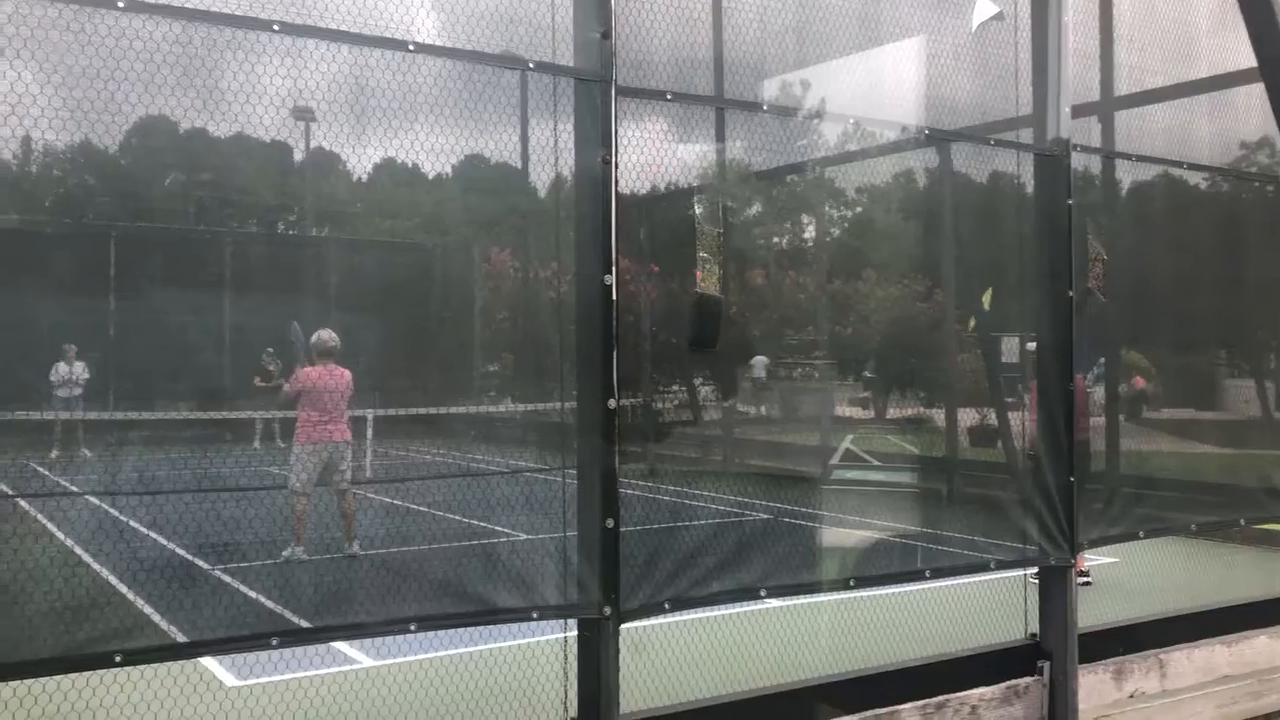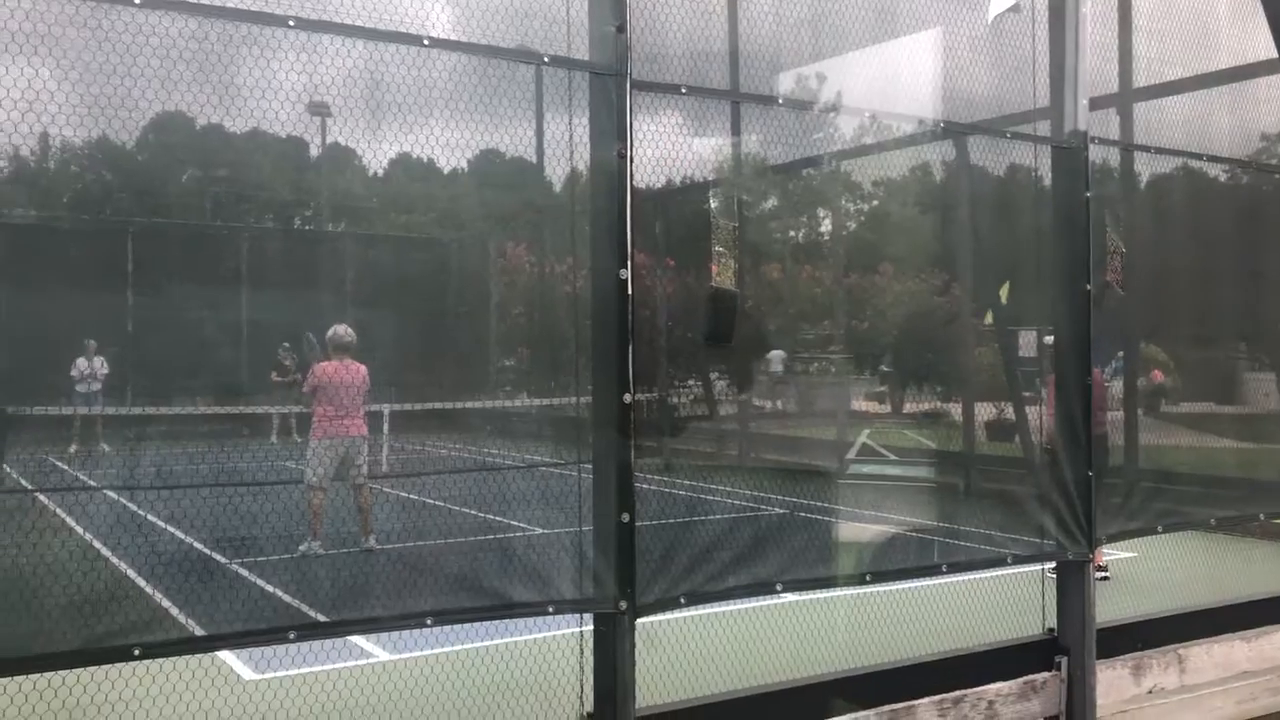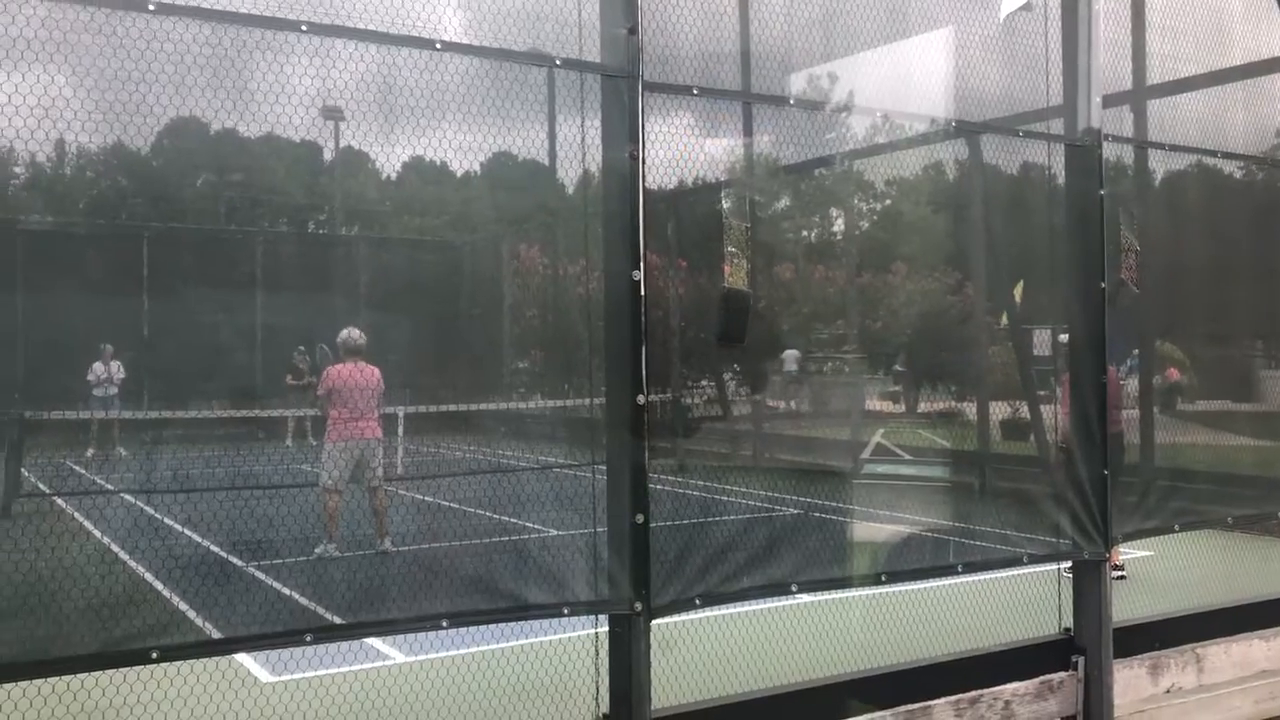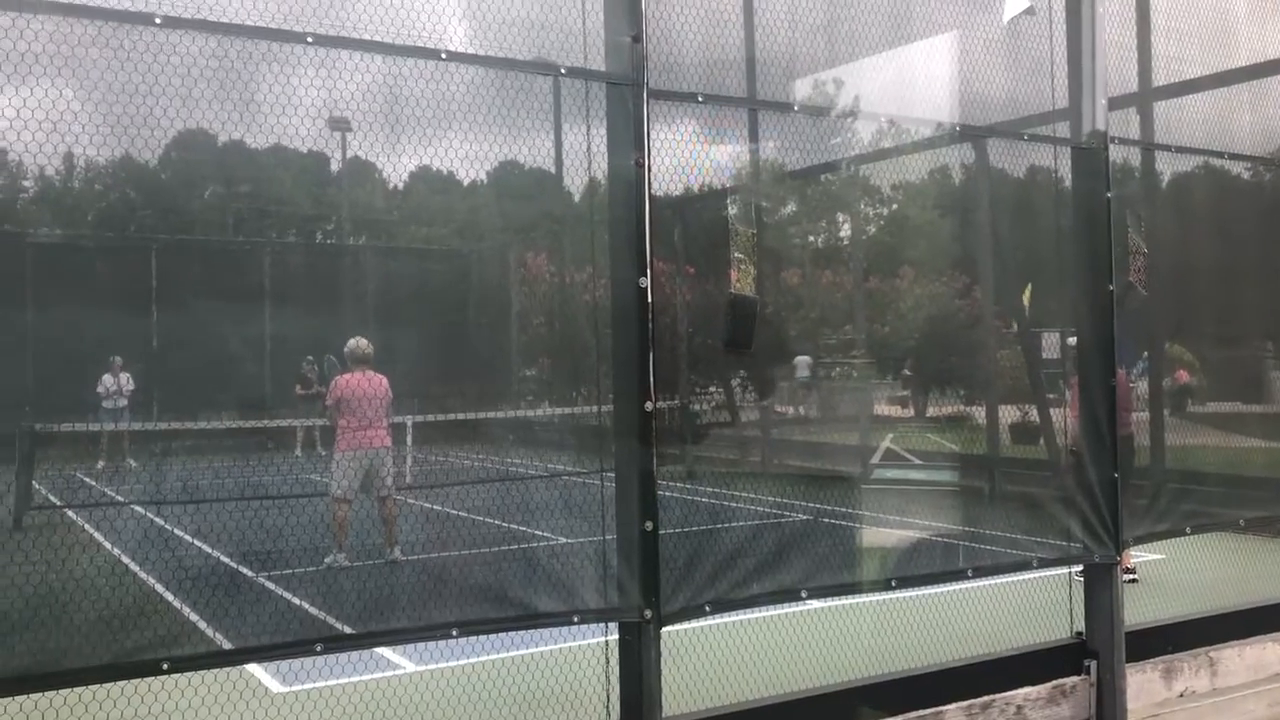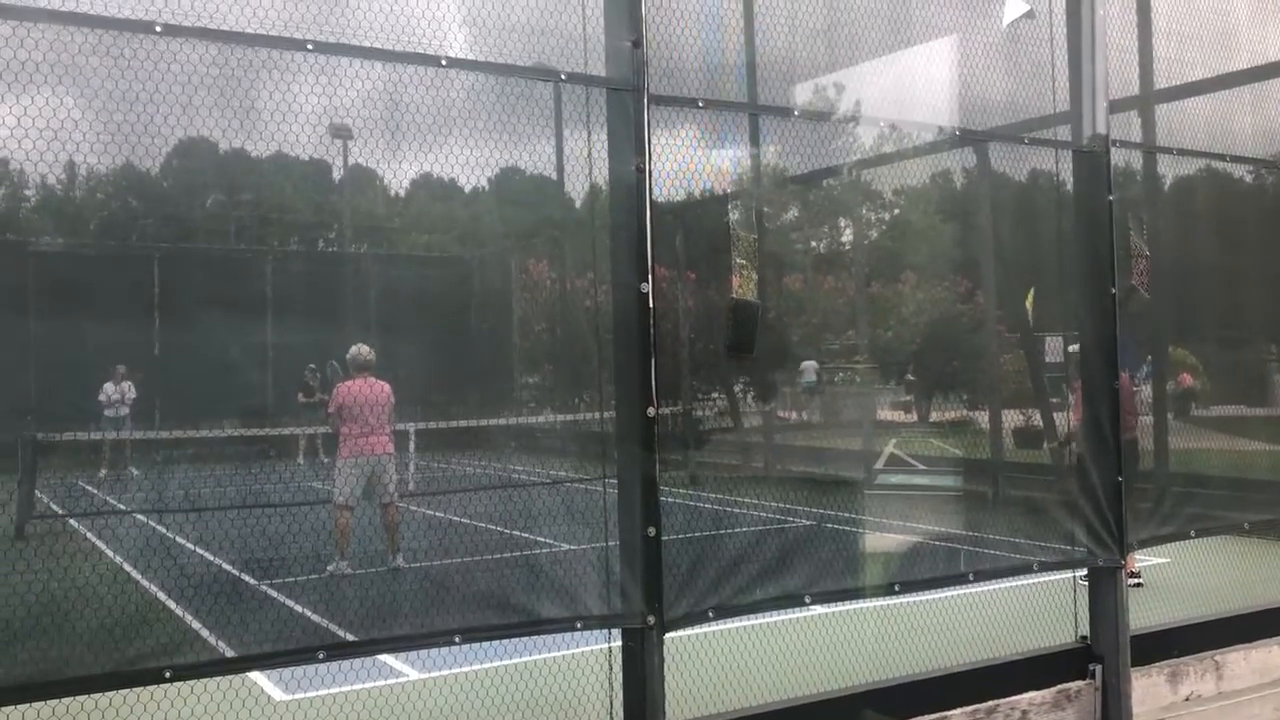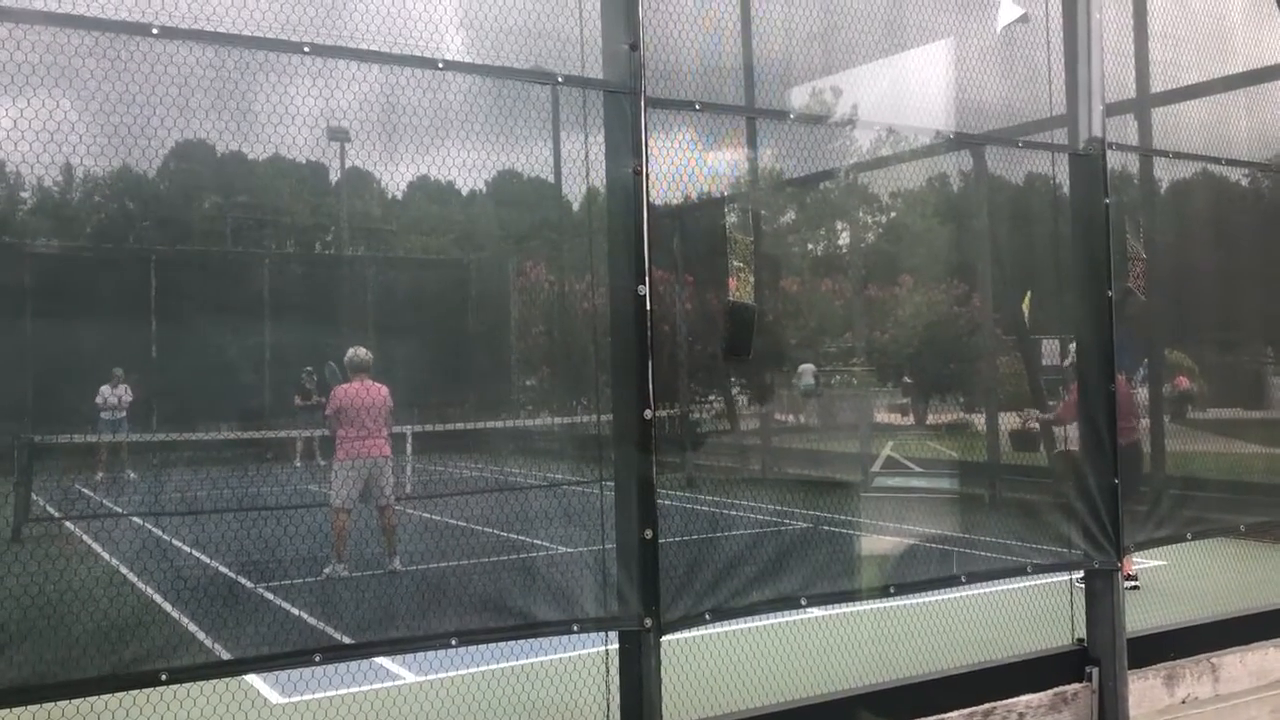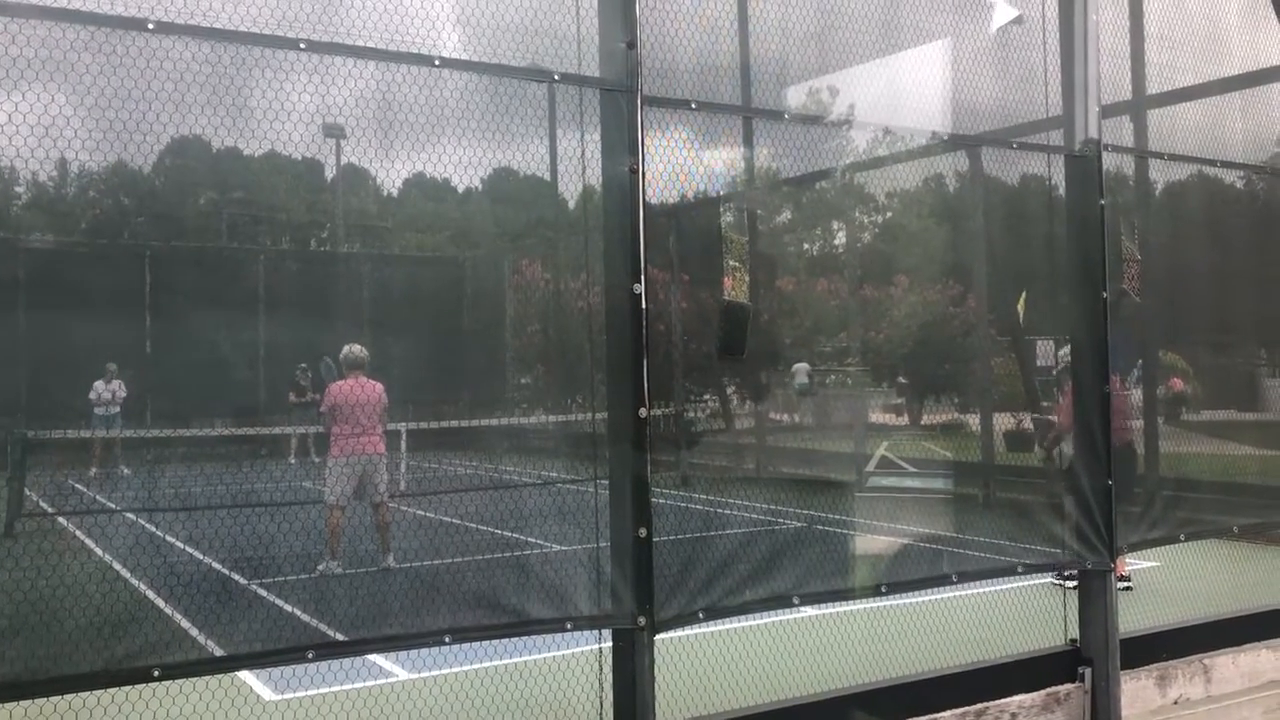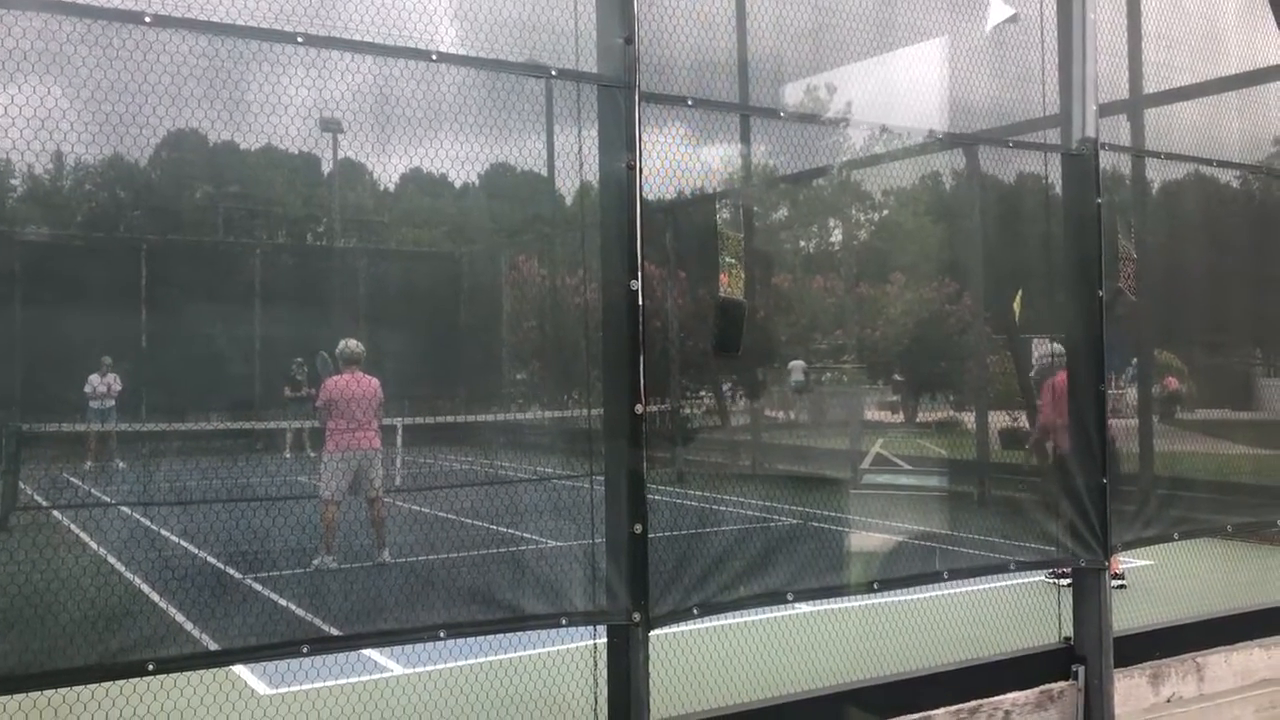
dt=0.3s
person 1, frame 1
left shoulder: (1041, 384)
right shoulder: (1079, 381)
left elbow: (1037, 424)
right elbow: (1084, 417)
left wrist: (1033, 450)
right ankle: (1080, 567)
person 1, frame 2
left shoulder: (1059, 378)
right shoulder: (1096, 375)
left elbow: (1054, 417)
right elbow: (1102, 410)
left wrist: (1050, 444)
right hip: (1096, 443)
right ankle: (1098, 562)
person 1, frame 3
left shoulder: (1073, 376)
right shoulder: (1111, 373)
left elbow: (1069, 416)
right elbow: (1117, 408)
left wrist: (1064, 444)
right hip: (1112, 441)
right ankle: (1115, 561)
person 1, frame 4
right shoulder: (1120, 375)
left elbow: (1080, 418)
right elbow: (1127, 410)
left wrist: (1074, 446)
right hip: (1122, 444)
right ankle: (1126, 564)
person 1, frame 5
right shoulder: (1124, 378)
left elbow: (1084, 423)
right elbow: (1133, 416)
left wrist: (1066, 440)
right hip: (1127, 447)
right ankle: (1131, 569)
person 1, frame 6
right shoulder: (1121, 380)
left elbow: (1063, 417)
right elbow: (1135, 416)
left wrist: (1040, 417)
right hip: (1131, 450)
right ankle: (1128, 571)
person 1, frame 7
left shoulder: (1075, 386)
right shoulder: (1114, 382)
left elbow: (1064, 427)
right elbow: (1125, 418)
left wrist: (1048, 447)
right hip: (1124, 451)
left ankle: (1074, 570)
right ankle: (1121, 572)
person 1, frame 8
left shoulder: (1052, 384)
left elbow: (1046, 426)
left wrist: (1033, 446)
left hip: (1071, 453)
left ankle: (1067, 569)
right ankle: (1115, 570)
person 2, frame 1
left shoulder: (304, 375)
right shoulder: (346, 376)
left elbow: (286, 394)
left hip: (309, 441)
right hip: (340, 439)
left knee: (300, 492)
right knee: (345, 491)
left ankle: (298, 547)
right ankle: (352, 543)
person 2, frame 2
left shoulder: (319, 370)
right shoulder: (362, 371)
left elbow: (309, 400)
left hip: (326, 435)
right hip: (356, 434)
left knee: (316, 487)
right knee: (361, 485)
left ankle: (315, 541)
right ankle: (368, 537)
person 2, frame 3
left shoulder: (332, 373)
right shoulder: (375, 373)
left elbow: (325, 408)
left hip: (340, 438)
right hip: (371, 436)
left knee: (332, 489)
right knee: (377, 488)
left ankle: (330, 544)
right ankle: (383, 539)
person 2, frame 4
left shoulder: (339, 383)
right shoulder: (383, 382)
left elbow: (333, 419)
left hip: (350, 448)
right hip: (380, 445)
left knee: (341, 499)
right knee: (386, 497)
left ankle: (339, 553)
right ankle: (393, 549)
person 2, frame 5
left shoulder: (341, 390)
right shoulder: (386, 389)
left elbow: (336, 426)
left hip: (352, 454)
right hip: (383, 452)
left knee: (344, 506)
right knee: (389, 504)
left ankle: (342, 561)
right ankle: (396, 556)
person 2, frame 6
left shoulder: (339, 393)
right shoulder: (384, 391)
left elbow: (334, 428)
right elbow: (388, 425)
left hip: (349, 457)
right hip: (380, 455)
left knee: (341, 509)
right knee: (386, 507)
left ankle: (339, 564)
right ankle: (393, 559)
person 2, frame 7
left shoulder: (334, 390)
right shoulder: (379, 389)
left elbow: (329, 425)
right elbow: (383, 423)
left hip: (343, 453)
right hip: (375, 451)
left knee: (335, 507)
right knee: (381, 504)
left ankle: (333, 560)
right ankle: (387, 556)
person 2, frame 8
left shoulder: (330, 384)
right shoulder: (374, 384)
left elbow: (324, 420)
right elbow: (379, 417)
left hip: (339, 448)
right hip: (370, 446)
left knee: (330, 501)
right knee: (376, 499)
left ankle: (328, 555)
right ankle: (382, 550)
